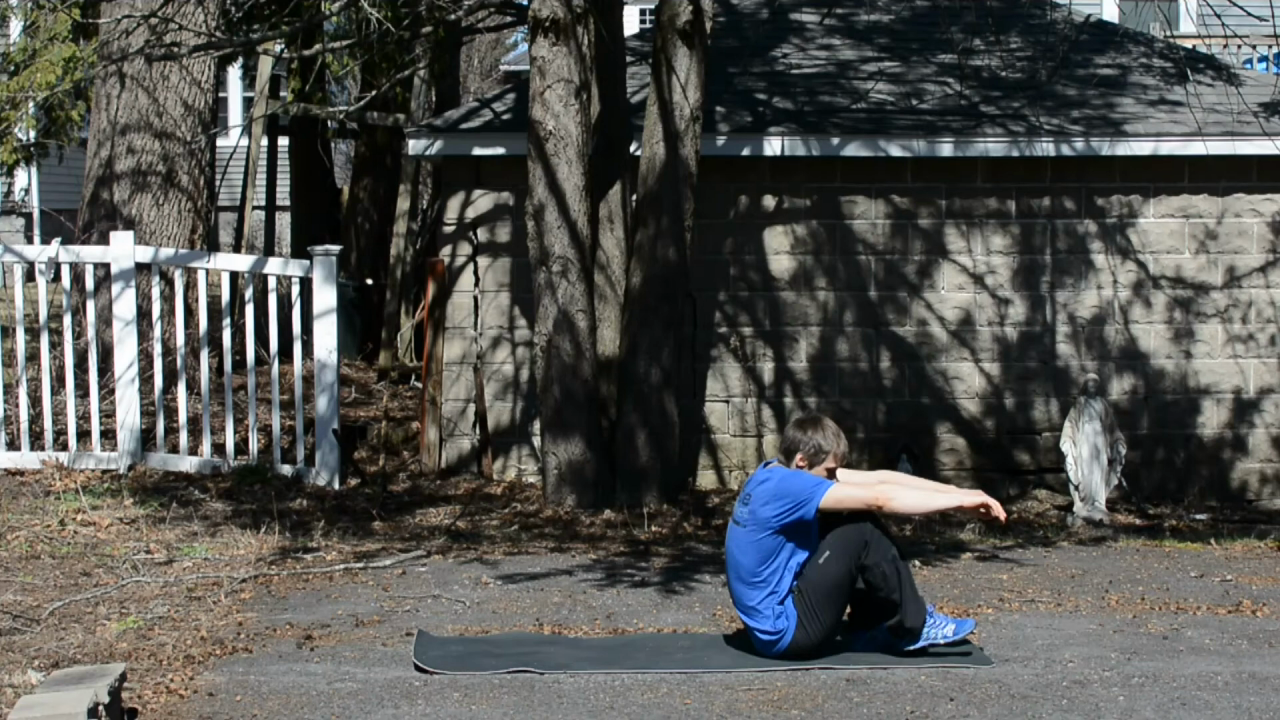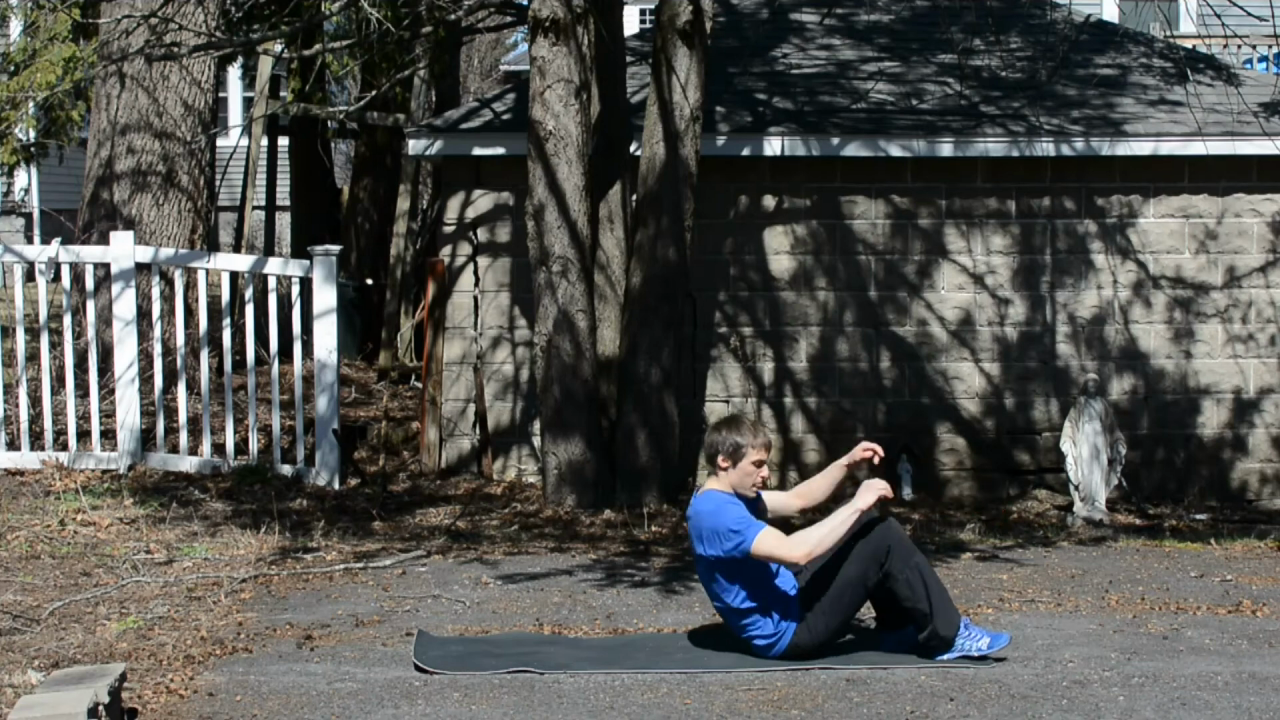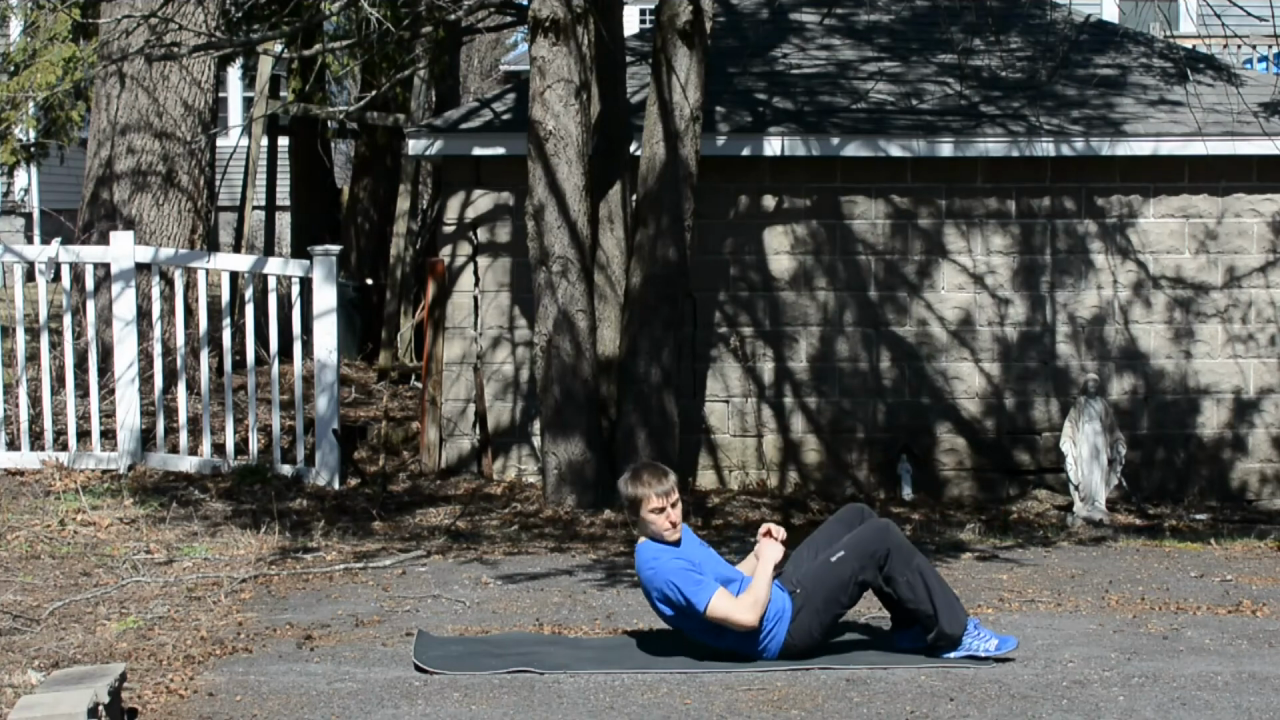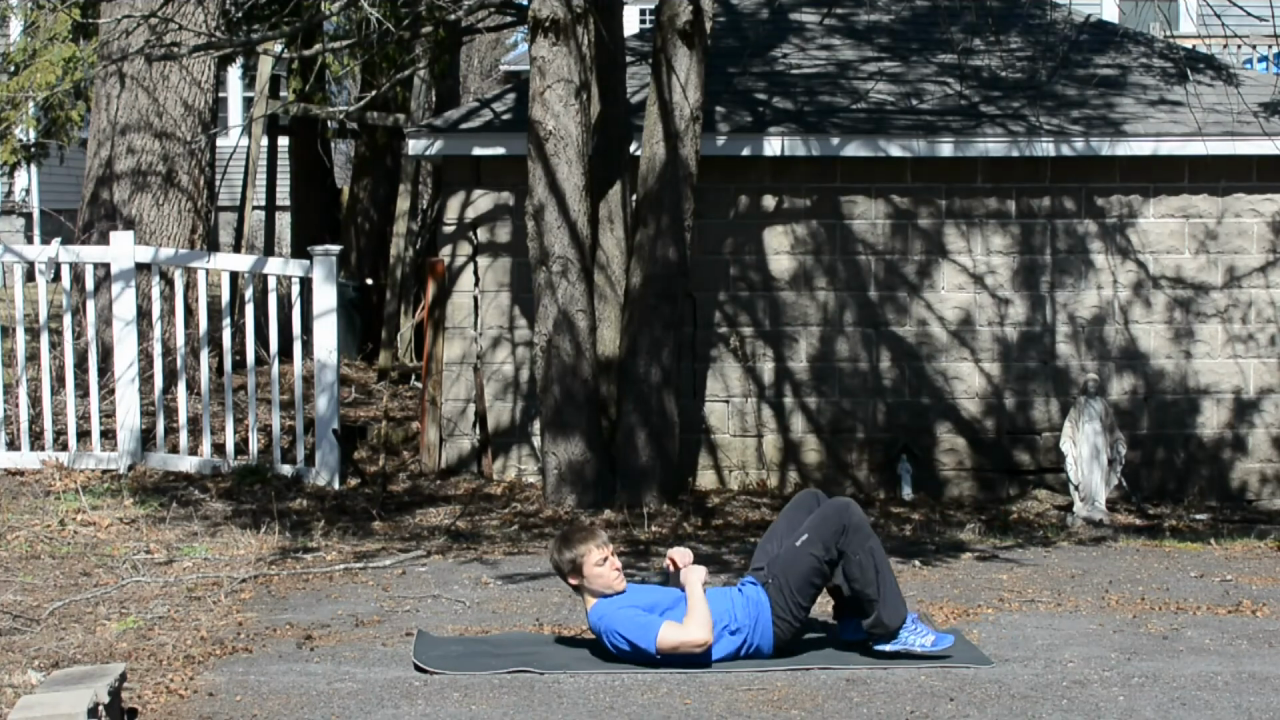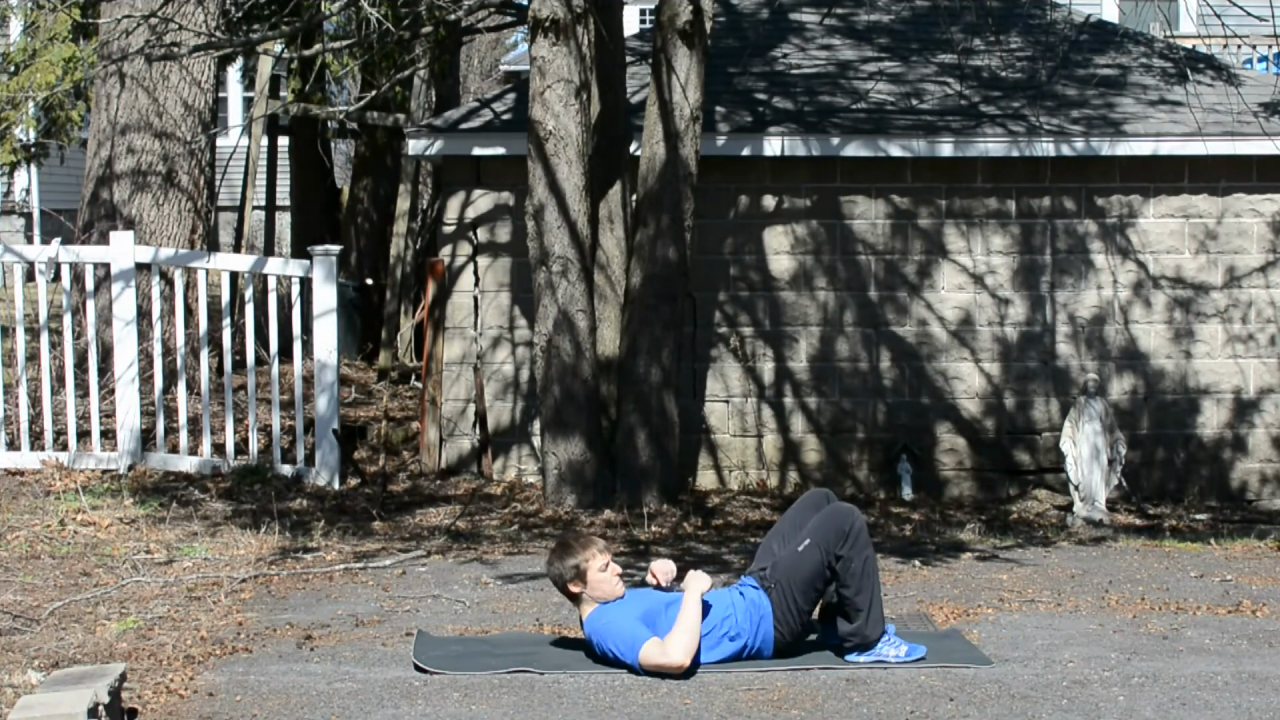
dt=0.5s
person 1, frame 1
left shoulder: (779, 472)
right shoulder: (785, 486)
left elbow: (878, 479)
right elbow: (879, 499)
right wrist: (960, 500)
left hip: (784, 613)
right hip: (787, 631)
left knee: (857, 516)
right knee: (862, 531)
left ankle: (873, 625)
right ankle: (910, 628)
person 1, frame 2
left shoulder: (724, 494)
right shoulder: (717, 513)
left elbow: (795, 501)
right elbow: (798, 551)
left wrist: (845, 463)
right wrist: (857, 505)
left hip: (785, 602)
right hip: (787, 631)
left knee: (863, 521)
right knee: (884, 536)
left ankle: (901, 629)
right ankle: (944, 638)
person 1, frame 3
left shoulder: (674, 537)
right shoulder: (659, 567)
right elbow: (746, 615)
left wrist: (761, 553)
right wrist: (768, 560)
left hip: (782, 597)
right hip: (785, 625)
left knee: (859, 515)
right knee: (882, 538)
left ankle: (912, 627)
right ankle: (952, 636)
person 1, frame 4
left shoulder: (615, 597)
right shoulder: (612, 620)
right elbow: (697, 638)
left wrist: (679, 575)
right wrist: (692, 582)
left hip: (749, 593)
right hip: (765, 618)
left knee: (812, 500)
right knee: (843, 514)
left ankle: (856, 620)
right ankle: (891, 627)
person 1, frame 5
left shoulder: (611, 605)
right shoulder: (607, 627)
right elbow: (676, 658)
left wrist: (661, 583)
right wrist: (692, 591)
left hip: (753, 594)
right hip: (767, 620)
left knee: (822, 501)
right knee: (845, 521)
left ankle: (838, 627)
right ankle: (866, 641)
